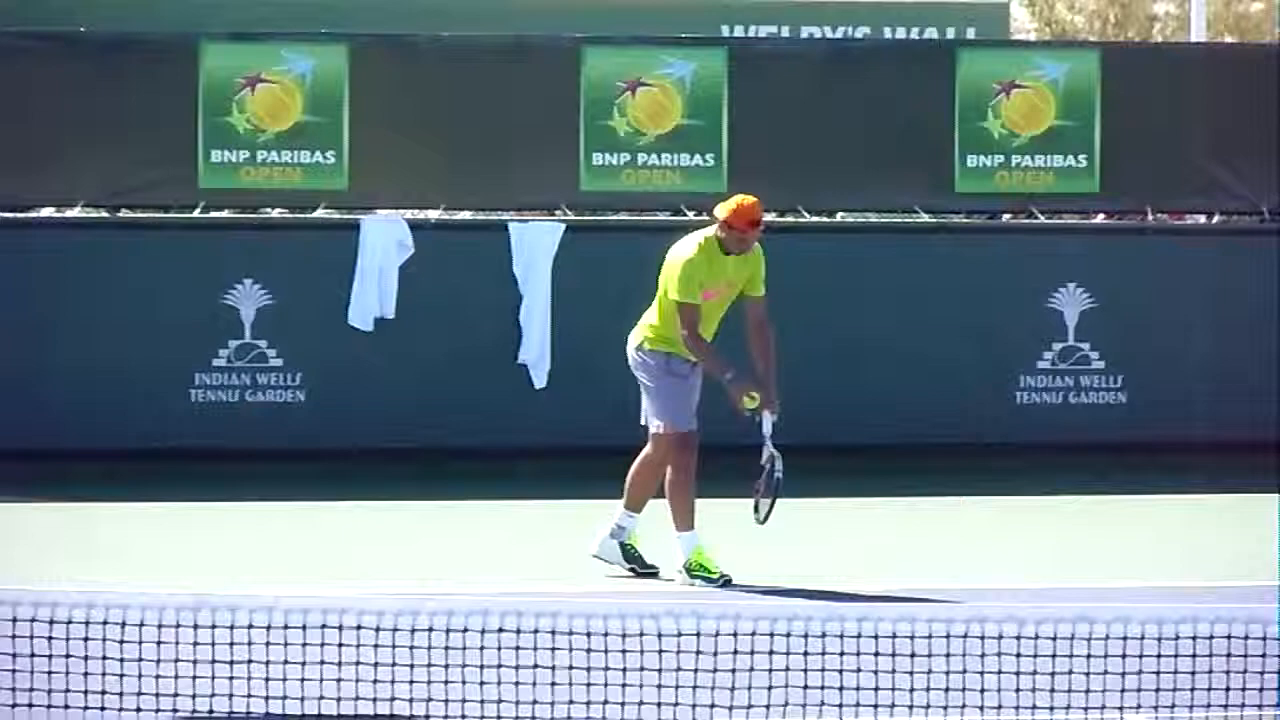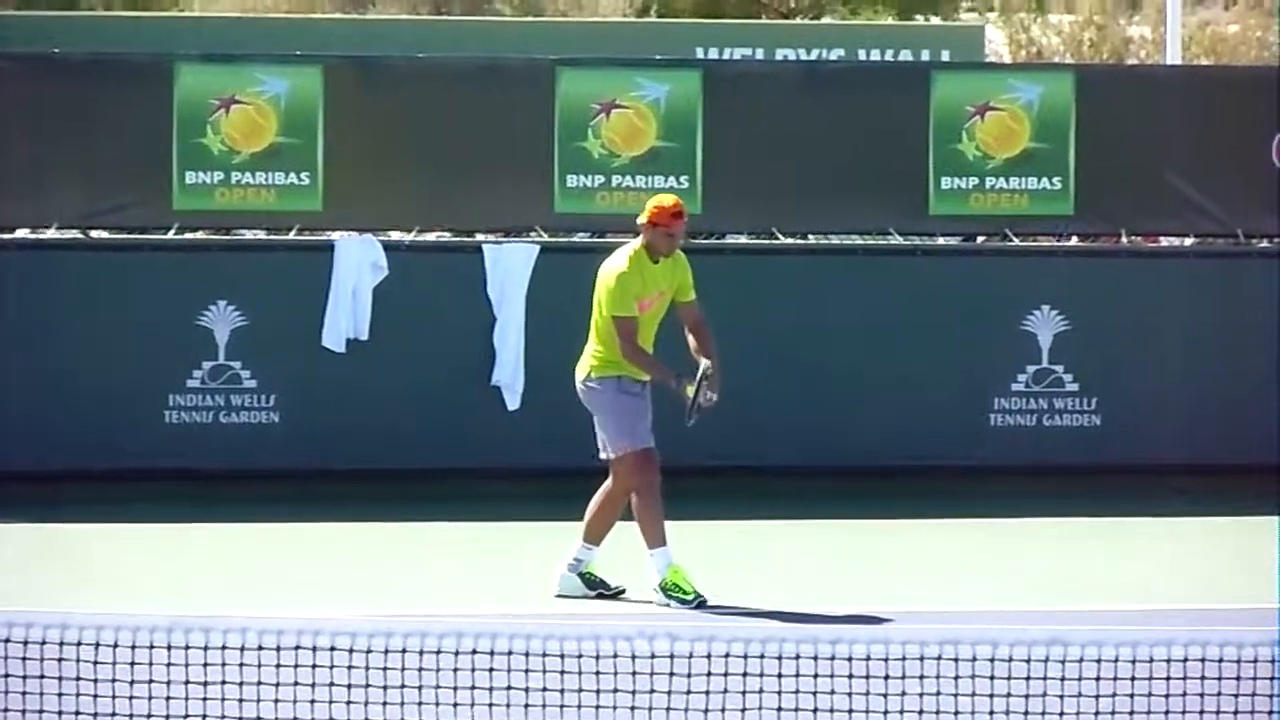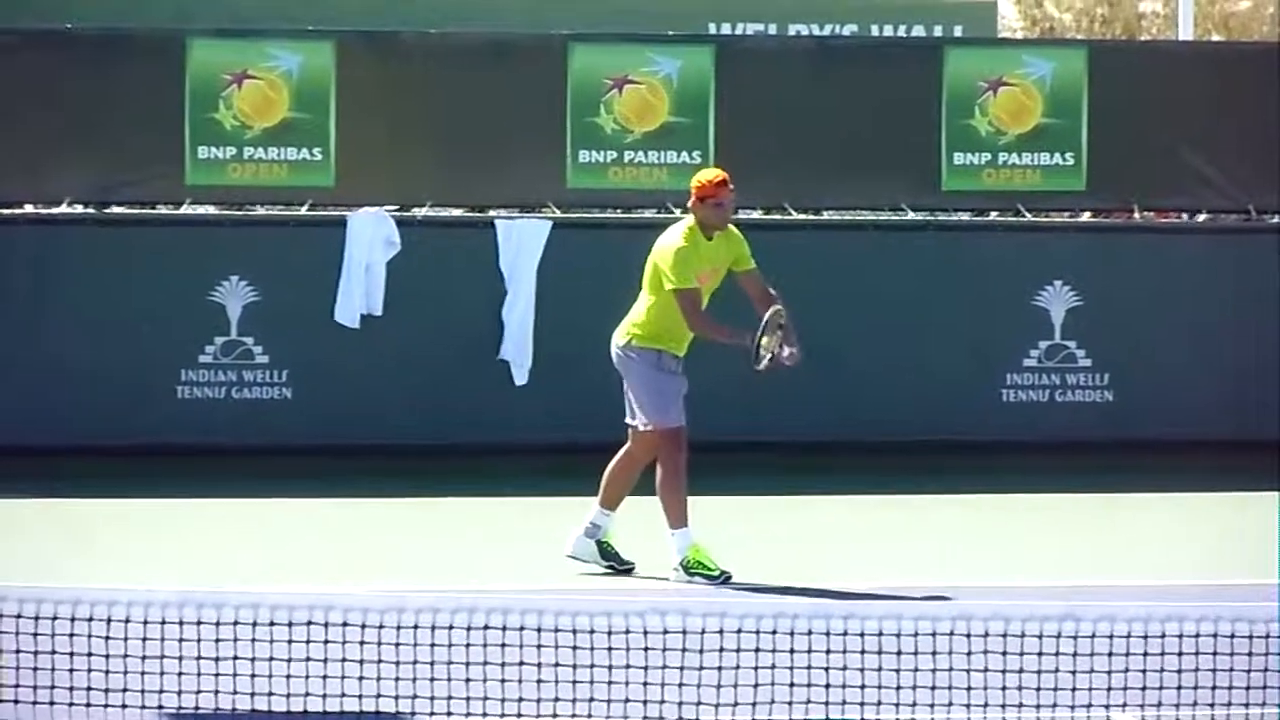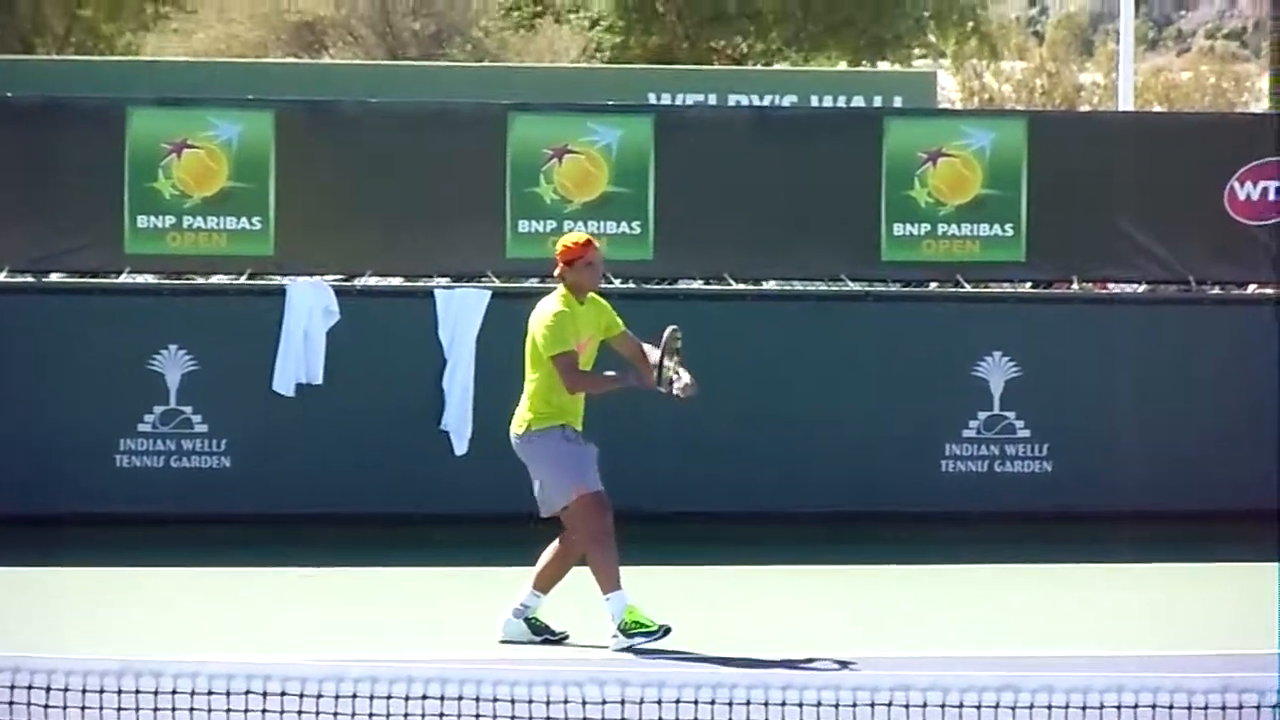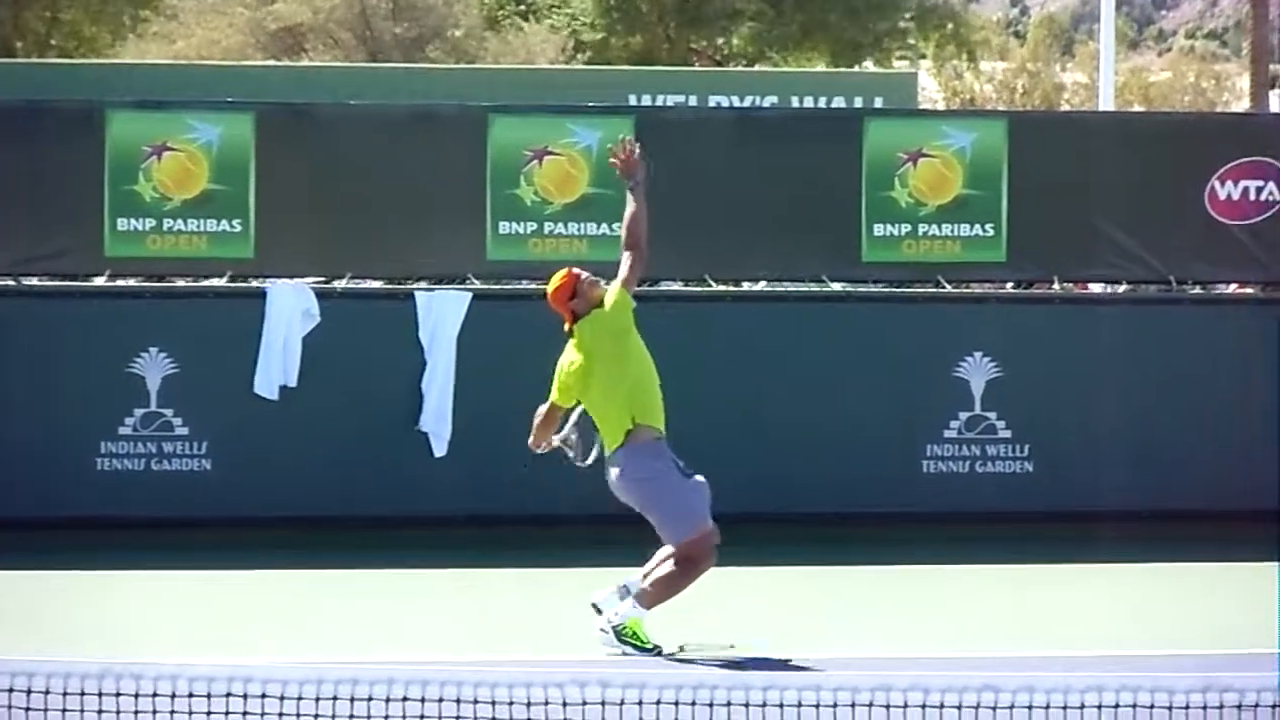
dt=1s
person 1, frame 1
left shoulder: (752, 256)
right shoulder: (689, 258)
left elbow: (758, 322)
right elbow: (688, 333)
left wrist: (767, 383)
right wrist: (730, 380)
left hip: (689, 357)
right hip: (659, 350)
left knee: (660, 449)
right knee: (682, 447)
left ankle: (616, 537)
right ankle: (691, 556)
person 1, frame 2
left shoulder: (677, 263)
right shoulder: (621, 272)
left elbow: (694, 323)
right elbow: (628, 347)
left wrist: (708, 366)
right wrist: (676, 381)
left hip: (632, 379)
right hip: (607, 377)
left knee: (623, 479)
right knee: (645, 470)
left ankle: (576, 571)
right ankle: (666, 576)
person 1, frame 3
left shoulder: (730, 239)
right shoulder: (677, 248)
left elbow: (763, 295)
right elbow: (695, 320)
left wrist: (788, 337)
right wrist: (750, 340)
left hip: (661, 351)
right hip: (644, 348)
left knee: (641, 447)
right knee: (672, 445)
left ankle: (590, 535)
right ankle: (686, 555)
person 1, frame 4
left shoulder: (595, 308)
right shoulder: (553, 315)
left elbow: (638, 350)
right elbow: (574, 380)
left wrist: (675, 369)
right wrist: (633, 378)
left hip: (559, 430)
right hip: (543, 430)
left knee: (577, 531)
right knee: (596, 512)
left ankle: (520, 616)
right ankle: (624, 618)
person 1, frame 5
left shoulder: (569, 360)
right shoulder: (610, 319)
left elbow: (548, 416)
right elbow: (634, 251)
left wrist: (538, 441)
right wrist: (634, 183)
left hip: (636, 460)
right hip: (643, 457)
left knee: (701, 543)
right knee: (699, 554)
left ankle: (619, 596)
right ankle: (622, 620)
